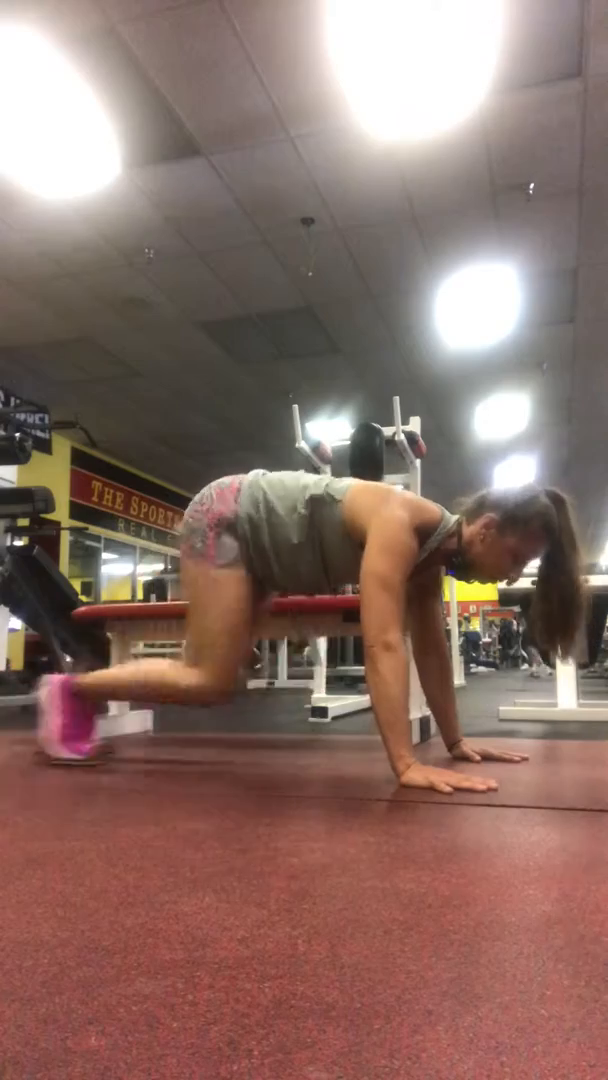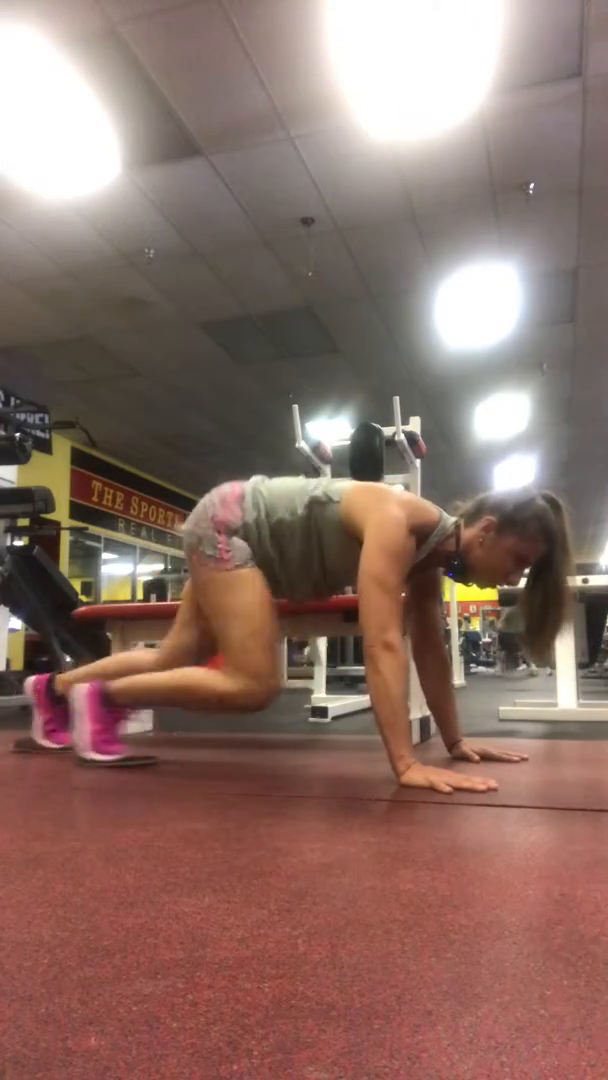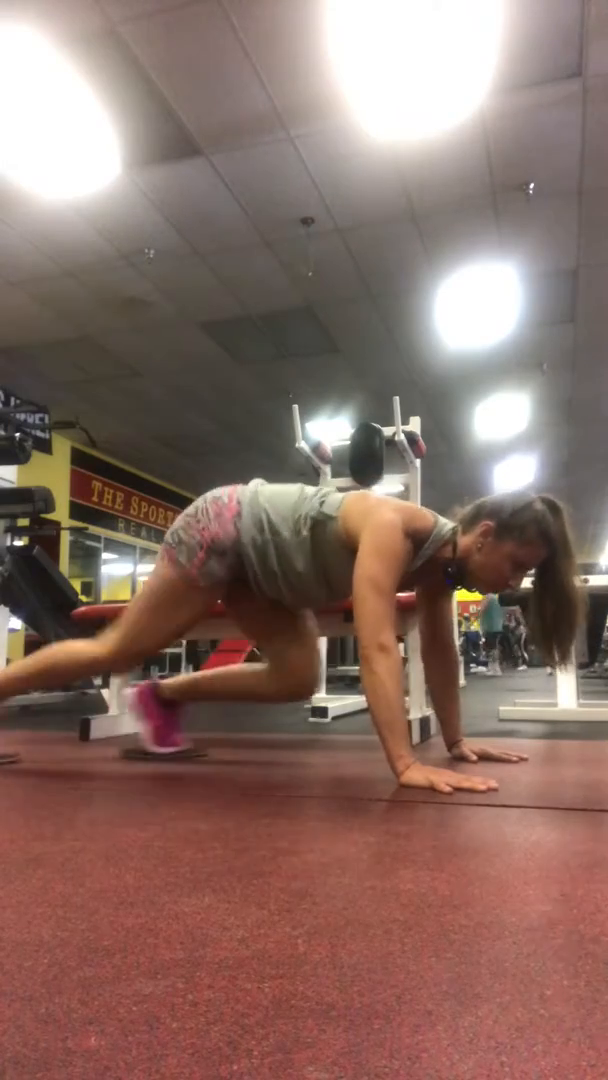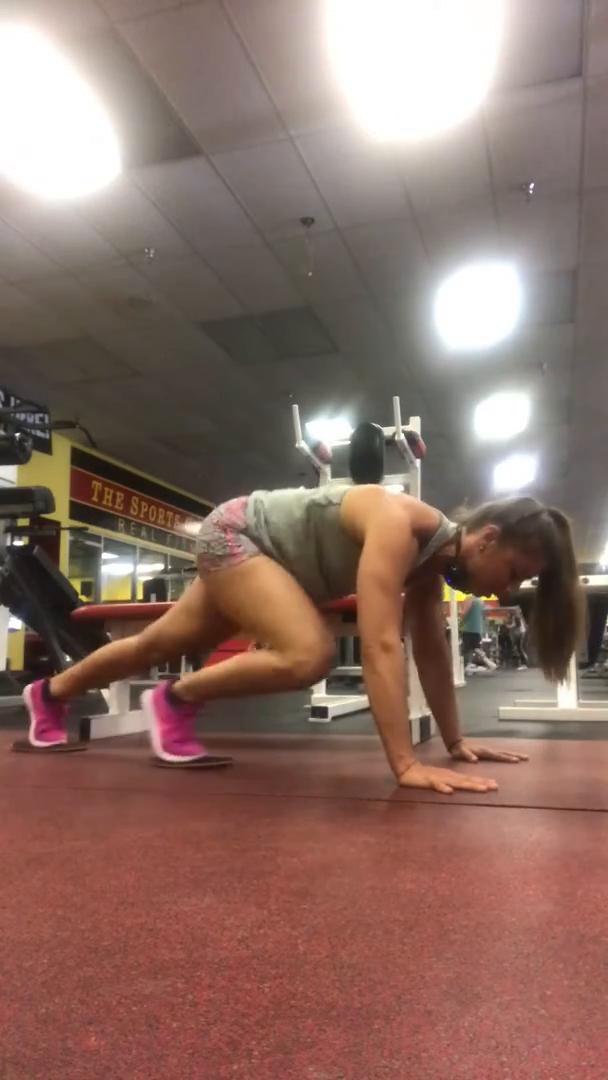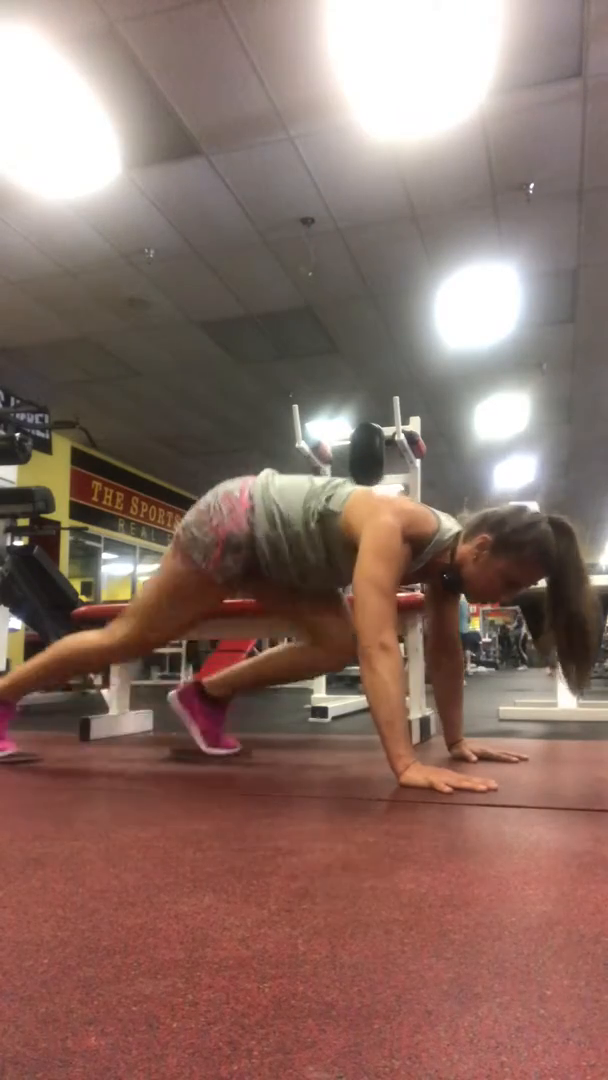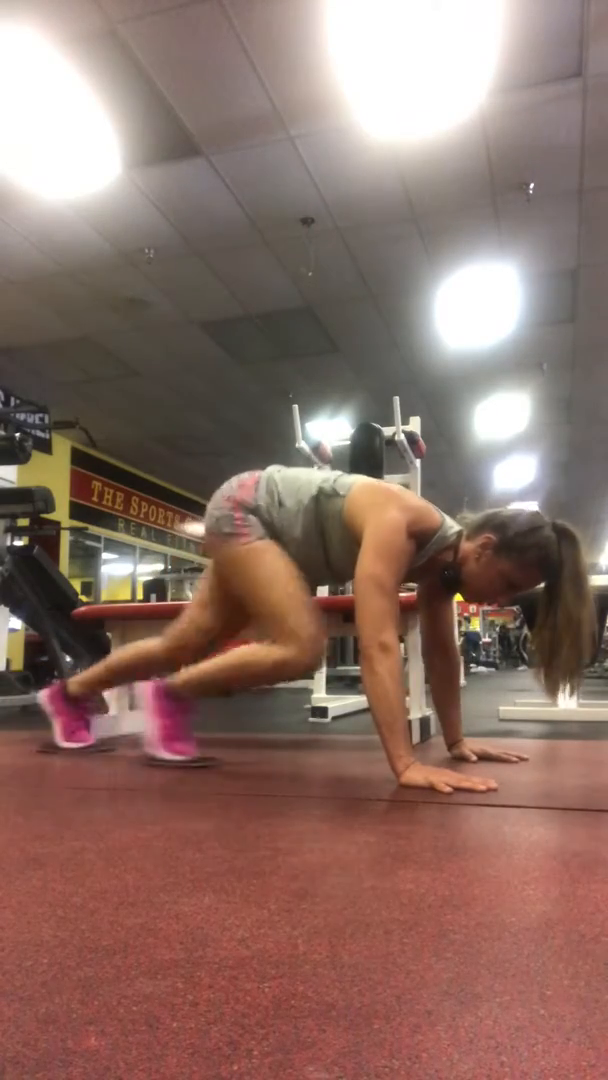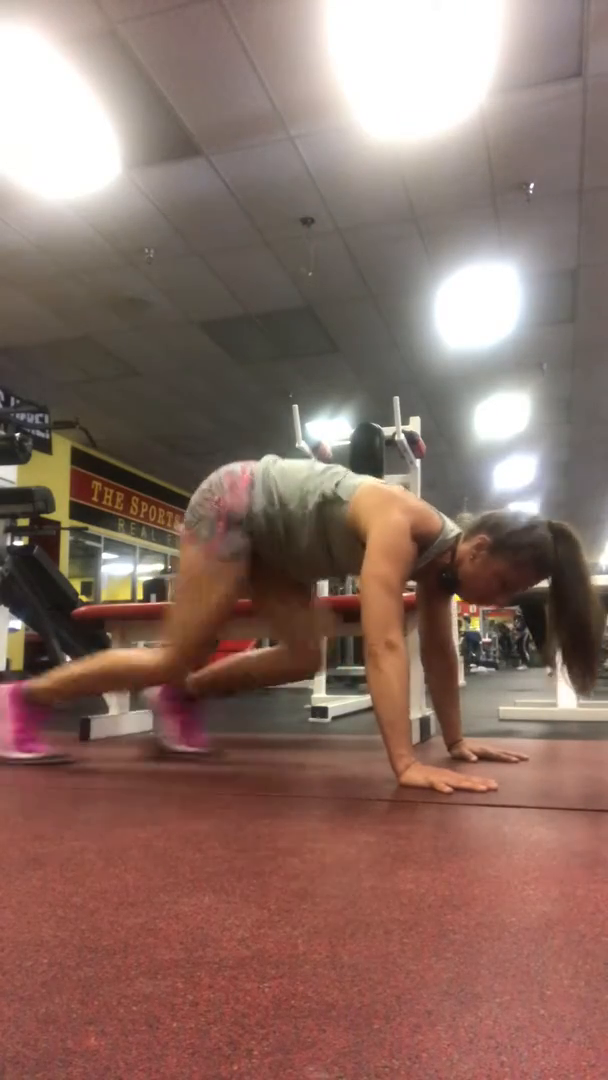
dt=0.4s
person 1, frame 1
left shoulder: (434, 547)
right shoulder: (401, 525)
left elbow: (432, 647)
right elbow: (384, 645)
left wrist: (456, 741)
right wrist: (407, 765)
left hip: (256, 539)
right hip: (223, 516)
left knee: (209, 672)
right knee: (210, 683)
left ankle: (78, 694)
right ankle: (72, 689)
person 1, frame 2
left shoulder: (436, 548)
right shoulder: (397, 525)
left elbow: (429, 647)
right elbow: (383, 647)
left wrist: (454, 740)
right wrist: (406, 765)
left hip: (250, 539)
right hip: (224, 524)
left knee: (172, 660)
right knee: (255, 687)
left ankle: (57, 686)
right ankle: (101, 696)
person 1, frame 3
left shoulder: (437, 558)
right shoulder: (395, 531)
left elbow: (439, 651)
right elbow: (378, 648)
left wrist: (456, 743)
right wrist: (406, 765)
left hip: (251, 555)
right hip: (218, 531)
left knee: (298, 680)
right knee: (119, 651)
left ankle: (162, 698)
person 1, frame 4
left shoulder: (434, 556)
right shoulder: (399, 527)
left elbow: (432, 651)
right elbow: (381, 646)
left wrist: (454, 742)
right wrist: (407, 764)
left hip: (259, 554)
right hip: (236, 532)
left knee: (156, 645)
right knee: (311, 653)
left ankle: (49, 695)
right ankle: (172, 699)
person 1, frame 5
left shoulder: (446, 552)
right shoulder: (393, 530)
left elbow: (445, 652)
right elbow: (380, 647)
left wrist: (456, 741)
right wrist: (406, 764)
left hip: (270, 544)
right hip: (232, 523)
left knee: (338, 644)
right knee: (127, 639)
left ankle: (206, 695)
person 1, frame 6
left shoulder: (444, 557)
right shoulder: (399, 526)
left elbow: (441, 651)
right elbow: (378, 646)
left wrist: (457, 740)
right wrist: (406, 764)
left hip: (270, 531)
right hip: (243, 508)
left knee: (186, 644)
right knee: (300, 650)
left ankle: (68, 696)
right ankle: (169, 697)
person 1, frame 7
left shoulder: (440, 554)
right shoulder: (401, 528)
left elbow: (438, 651)
right elbow: (384, 645)
left wrist: (456, 742)
right wrist: (407, 765)
left hip: (273, 529)
right hip: (236, 504)
left knee: (302, 658)
right knee: (176, 658)
left ankle: (184, 698)
